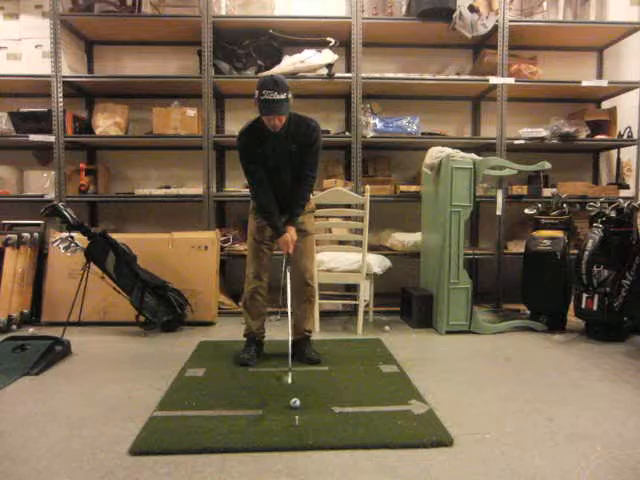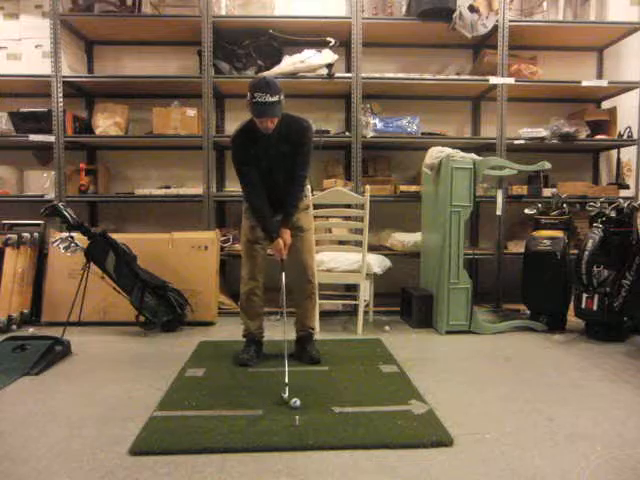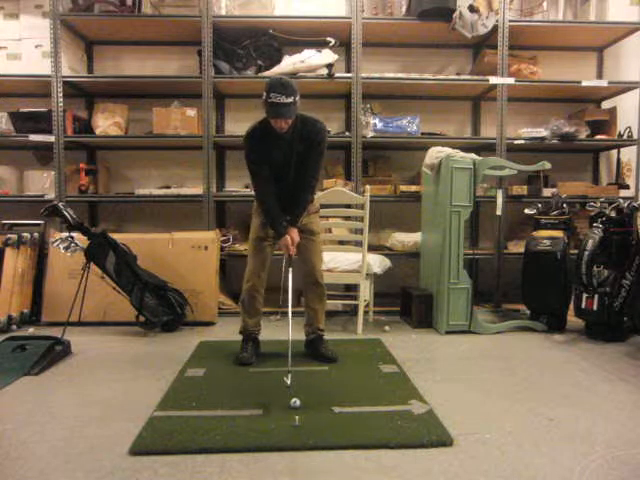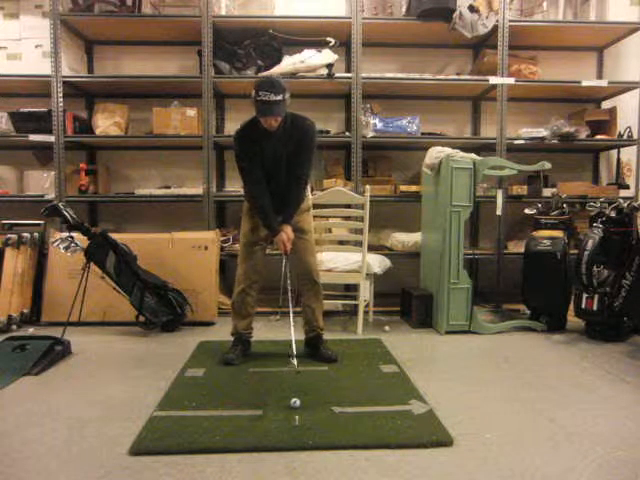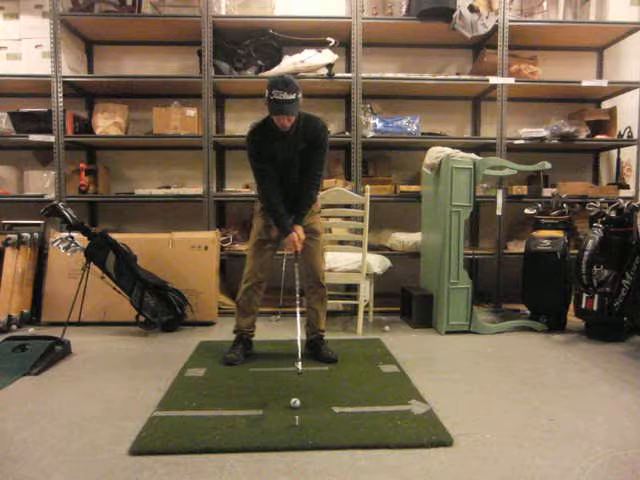
dt=0.4s
person 1, frame 1
left shoulder: (309, 129)
right shoulder: (248, 136)
left elbow: (307, 179)
right elbow: (258, 186)
left wrist: (292, 223)
right wrist: (278, 229)
left hip: (299, 209)
right hip: (263, 211)
left knee: (304, 276)
right knee: (256, 276)
left ankle: (302, 339)
right ankle: (254, 339)
person 1, frame 2
left shoulder: (300, 129)
right shoulder: (241, 139)
left elbow: (298, 179)
right elbow: (252, 190)
left wrist: (286, 225)
right wrist: (272, 233)
left hip: (295, 207)
right hip: (257, 210)
left knee: (305, 272)
right knee: (251, 276)
left ankle: (304, 338)
right ankle: (253, 339)
person 1, frame 3
left shoulder: (315, 130)
right shoulder: (255, 137)
left elbow: (309, 180)
right elbow: (263, 187)
left wrist: (294, 224)
right wrist: (280, 230)
left hip: (304, 208)
right hip: (267, 209)
left knee: (313, 274)
right knee: (255, 273)
left ankle: (315, 337)
right ankle: (250, 337)
person 1, frame 4
left shoulder: (304, 128)
right shoulder: (244, 136)
left elbow: (300, 178)
right elbow: (254, 186)
left wrist: (287, 222)
right wrist: (274, 228)
left hip: (296, 206)
right hip: (258, 209)
left knee: (309, 272)
right knee: (247, 274)
left ankle: (314, 337)
right ankle: (241, 338)
person 1, frame 5
left shoulder: (316, 128)
right shoulder: (257, 135)
left elbow: (313, 179)
right elbow: (267, 185)
left wrist: (299, 222)
right wrist: (285, 228)
left hip: (307, 208)
right hip: (269, 208)
left knee: (315, 275)
right knee: (254, 273)
left ankle: (315, 338)
right ankle: (243, 337)
